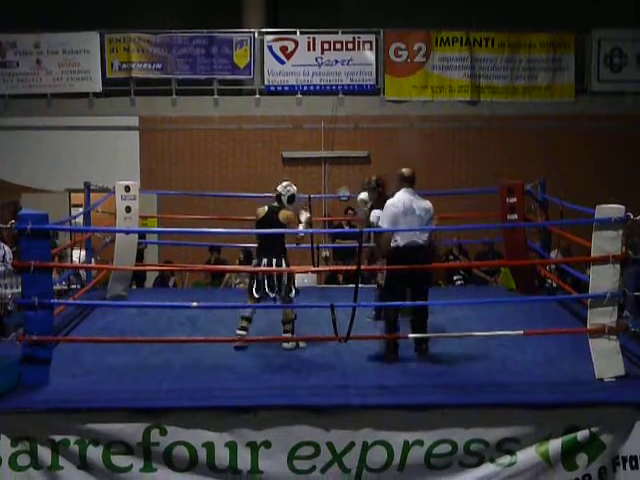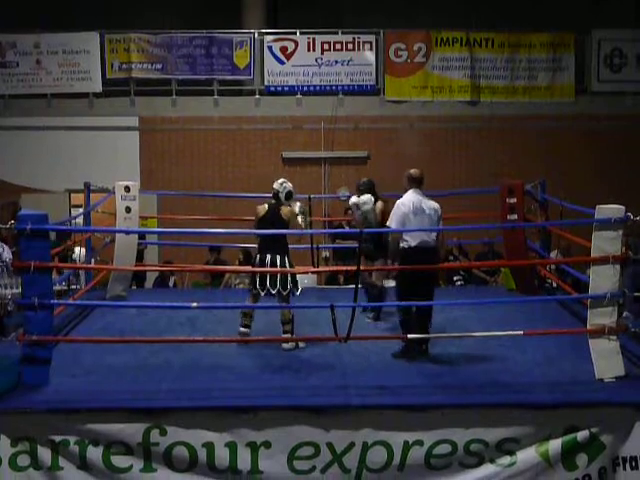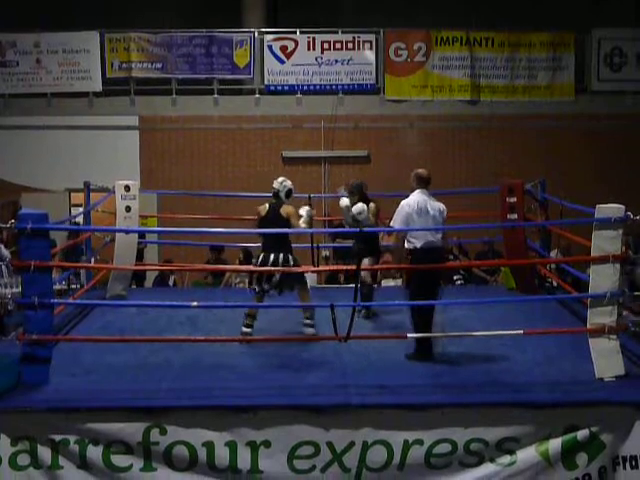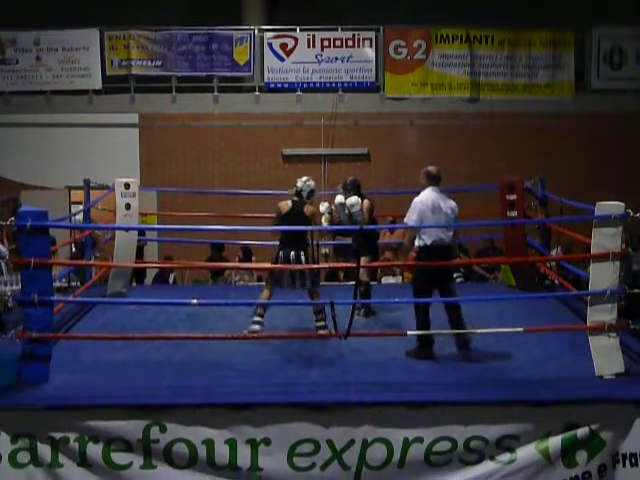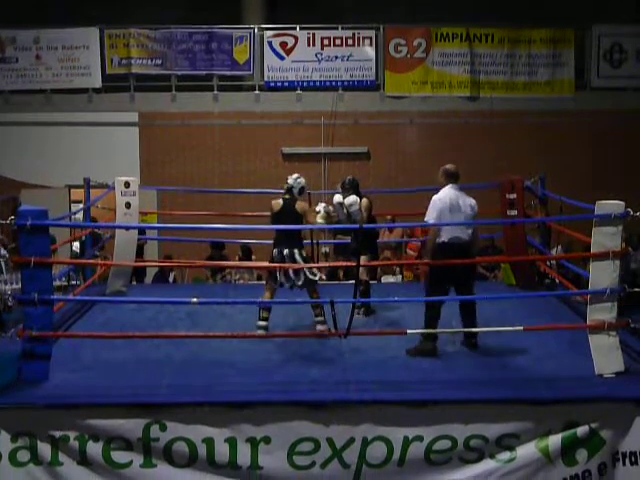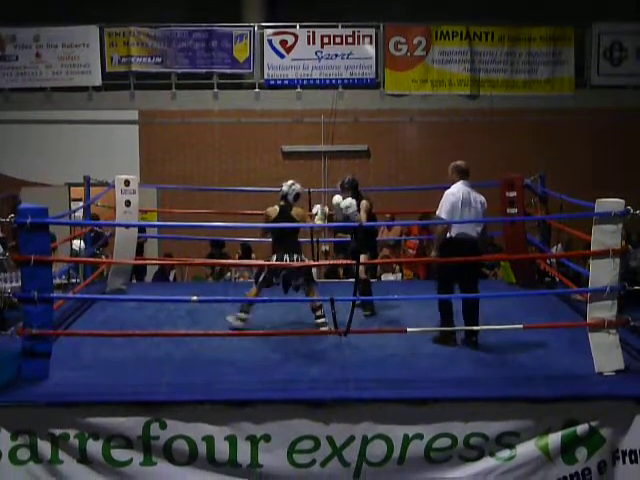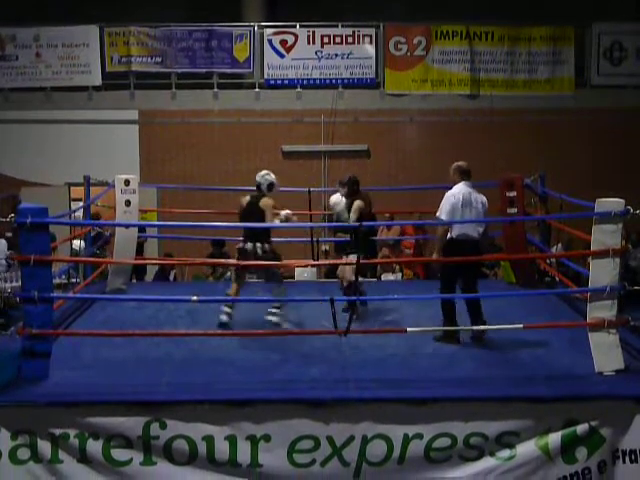
dt=0.3s
person 1, frame 1
left shoulder: (393, 203)
right shoulder: (426, 205)
left elbow: (386, 235)
right elbow: (432, 236)
left wrist: (383, 256)
right wrist: (431, 258)
left hip: (400, 254)
right hip: (422, 253)
left knee: (392, 301)
right knee: (420, 300)
left ankle: (391, 347)
right ankle: (421, 344)
person 1, frame 2
left shoulder: (402, 203)
right shoulder: (434, 206)
left elbow: (396, 236)
right elbow: (440, 237)
left wrist: (393, 257)
right wrist: (437, 258)
left hip: (410, 254)
right hip: (430, 254)
left knee: (405, 302)
right knee: (425, 301)
left ankle: (410, 345)
right ankle: (422, 344)
person 1, frame 3
left shoulder: (407, 204)
right shoulder: (439, 206)
left elbow: (400, 236)
right elbow: (443, 234)
left wrist: (397, 257)
left hip: (418, 255)
right hip: (436, 254)
left knee: (417, 302)
right knee: (430, 300)
left ankle: (423, 348)
right ankle: (427, 342)
person 1, frame 4
left shoulder: (420, 200)
right shoulder: (450, 203)
left elbow: (412, 232)
right elbow: (455, 233)
right wrist: (453, 253)
left hip: (427, 252)
right hip: (445, 251)
left knee: (422, 300)
right knee: (449, 296)
left ankle: (425, 346)
right ankle: (461, 337)
person 1, frame 5
left shoulder: (440, 198)
right shoulder: (470, 201)
left elbow: (433, 231)
right elbow: (474, 231)
left wrist: (427, 256)
right wrist: (472, 251)
left hip: (446, 249)
right hip: (465, 250)
left knee: (435, 296)
right knee: (466, 294)
left ankle: (429, 341)
right ankle: (471, 338)
person 1, frame 6
left shoulder: (451, 193)
right shoulder: (479, 198)
left elbow: (443, 225)
right elbow: (482, 227)
left wrist: (435, 248)
left hip: (453, 245)
right hip: (472, 246)
left knee: (445, 290)
right knee: (471, 291)
left ankle: (448, 333)
right ankle: (472, 335)
person 1, frame 7
left shoulder: (452, 194)
right shoulder: (481, 198)
left elbow: (444, 226)
right elbow: (484, 226)
left wrist: (437, 251)
left hip: (455, 246)
right hip: (474, 246)
left knee: (447, 289)
right knee: (470, 288)
left ankle: (451, 332)
right ankle: (478, 328)
person 2, frame 1
left shoulder: (260, 212)
right shoulder: (288, 215)
right elbow: (298, 238)
right wrist: (304, 222)
left hip: (260, 260)
right hip: (278, 261)
left knee: (253, 300)
right knee: (286, 300)
left ankle: (241, 337)
right ankle: (288, 339)
person 2, frame 2
left shoulder: (260, 210)
right shoulder: (288, 211)
right wrist: (300, 214)
left hip: (262, 257)
right hip: (280, 258)
left knee: (253, 295)
right knee: (284, 299)
left ankle: (243, 333)
right ankle: (288, 339)
person 2, frame 3
left shoulder: (261, 210)
right shoulder: (289, 210)
right wrist: (306, 217)
left hip: (266, 256)
right hip: (285, 257)
left knee: (258, 295)
right knee: (303, 290)
left ankle: (246, 331)
right ankle: (309, 325)
person 2, frame 4
left shoulder: (282, 206)
right shoulder: (311, 210)
left elbow: (276, 226)
right wrist: (326, 214)
left hip: (284, 253)
right hip: (302, 254)
left knee: (269, 288)
right knee: (313, 291)
left ankle: (256, 324)
right ankle: (322, 327)
person 2, frame 5
left shoulder: (274, 204)
right shoulder: (303, 206)
right wrist: (322, 213)
left hip: (279, 251)
right hip: (296, 252)
left knee: (270, 289)
right knee: (312, 287)
left ankle: (262, 327)
right ankle: (320, 324)
person 2, frame 6
left shoulder: (270, 212)
right shoulder: (299, 212)
left elbow: (264, 233)
left hip: (277, 256)
right hip: (295, 256)
left knee: (257, 286)
right knee: (311, 289)
left ankle: (240, 319)
right ankle: (322, 323)
person 2, frame 7
left shoulder: (244, 201)
right shoulder: (269, 203)
right elbow: (270, 225)
right wrist: (282, 218)
left hip: (246, 246)
right hip: (263, 247)
left knee: (238, 282)
right knee: (278, 281)
left ankle: (226, 315)
right ankle: (274, 314)
person 3, frame 1
left shoulder: (387, 203)
right shoulder: (371, 204)
right elbow: (365, 221)
right wrist: (363, 207)
left knee: (381, 277)
left ankle: (378, 311)
person 3, frame 2
left shoulder: (379, 204)
right shoulder: (362, 205)
left elbow: (376, 223)
right elbow: (359, 224)
left wrist: (370, 210)
right wrist: (355, 209)
left hip: (379, 246)
right hip: (367, 244)
left knee: (376, 279)
right knee: (365, 277)
left ankle: (376, 310)
right ankle: (371, 304)
person 3, frame 3
left shoulder: (371, 206)
right shoulder: (353, 206)
left elbow: (372, 226)
right elbow: (351, 225)
left wrist: (365, 217)
right wrist: (345, 211)
left hip: (371, 246)
right hip: (358, 245)
left knee: (365, 275)
right knee: (362, 277)
left ankle: (367, 308)
right ankle: (365, 306)
person 3, frame 4
left shoulder: (365, 202)
right shoulder: (349, 203)
left elbow: (364, 224)
right elbow: (346, 223)
left wrist: (357, 212)
right wrist: (340, 209)
left hip: (368, 244)
right hip: (357, 242)
left knee: (363, 275)
right knee: (360, 275)
left ankle: (366, 308)
right ankle: (364, 305)
person 3, frame 5
left shoulder: (364, 201)
right shoulder: (348, 202)
left elbow: (363, 223)
right elbow: (345, 222)
left wrist: (355, 210)
right wrist: (339, 208)
left hip: (367, 242)
right hip: (356, 241)
left knee: (362, 274)
right knee: (360, 274)
left ankle: (366, 307)
right ankle: (364, 303)
person 3, frame 6
left shoulder: (364, 203)
right shoulder: (347, 204)
left elbow: (363, 224)
right elbow: (342, 222)
left wrist: (352, 213)
right wrist: (337, 209)
left hip: (367, 242)
right hip: (356, 241)
left knee: (361, 272)
right knee: (360, 273)
left ankle: (369, 306)
right ankle: (365, 301)
person 3, frame 7
left shoulder: (358, 203)
right shoulder: (351, 202)
left elbow: (351, 222)
right elbow: (347, 221)
left hip: (361, 244)
right hip: (355, 243)
left knee: (347, 274)
right knee: (342, 273)
left ankle: (353, 306)
right ankle: (352, 303)
